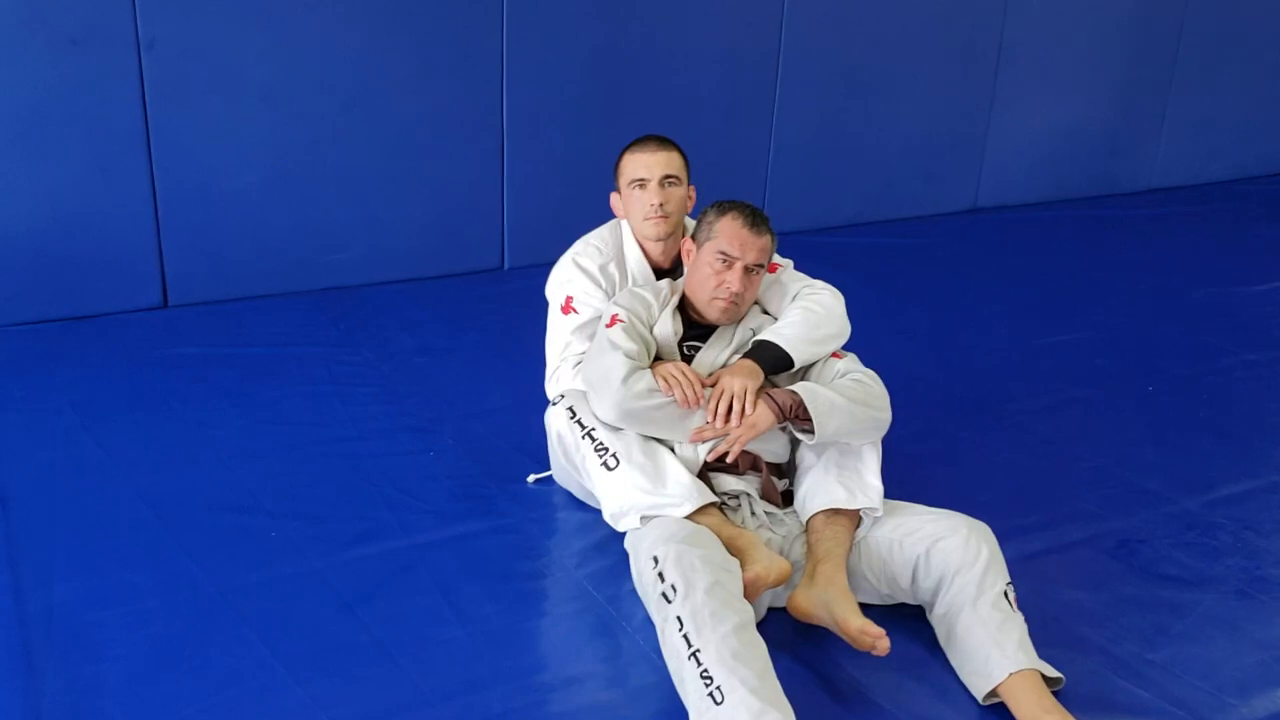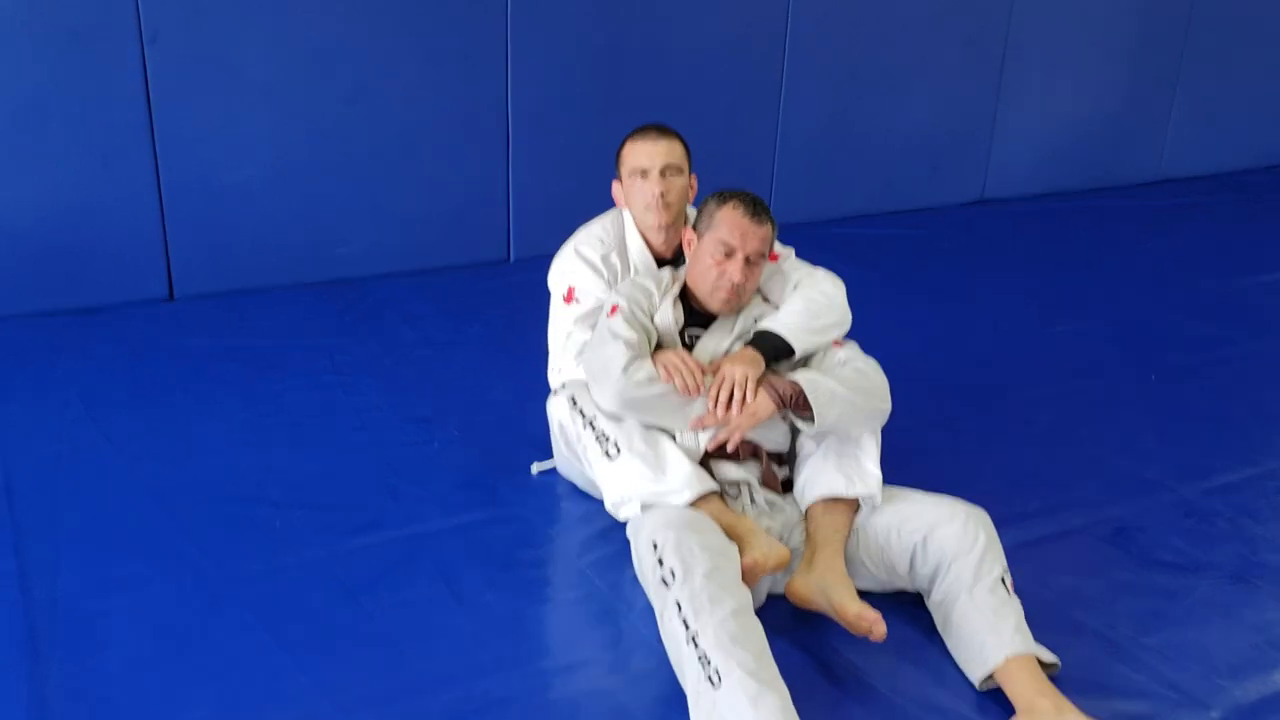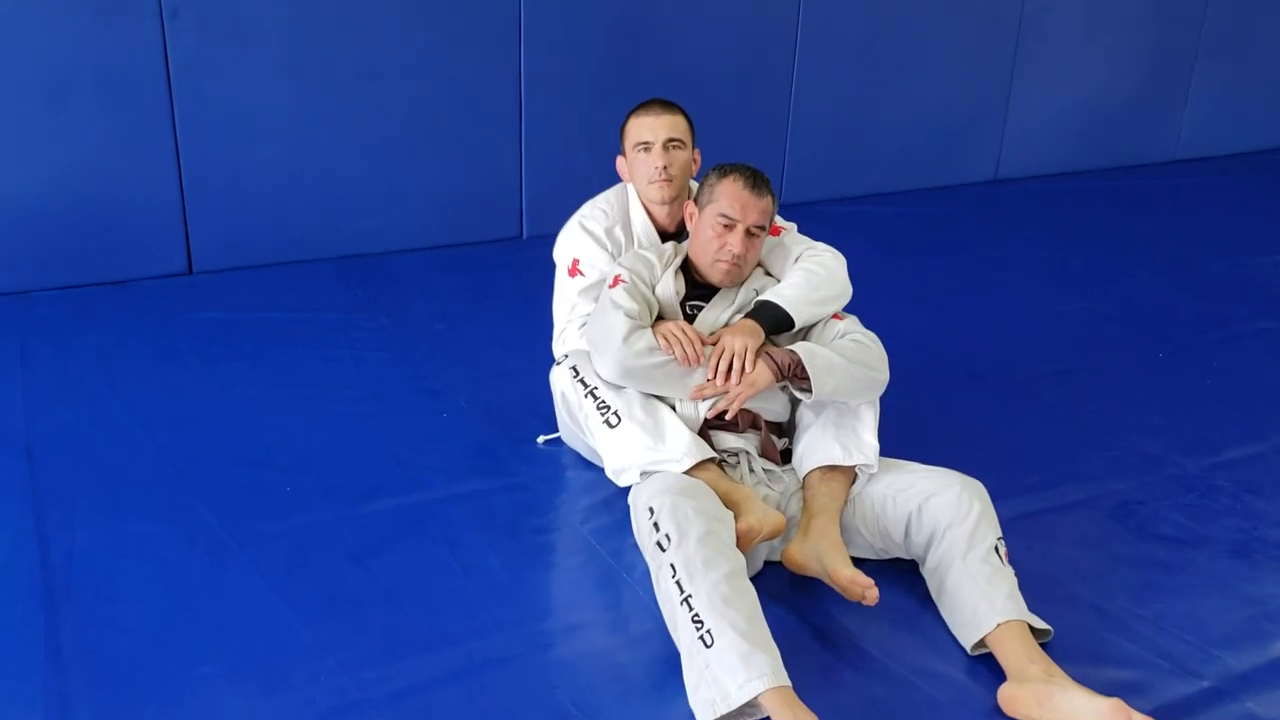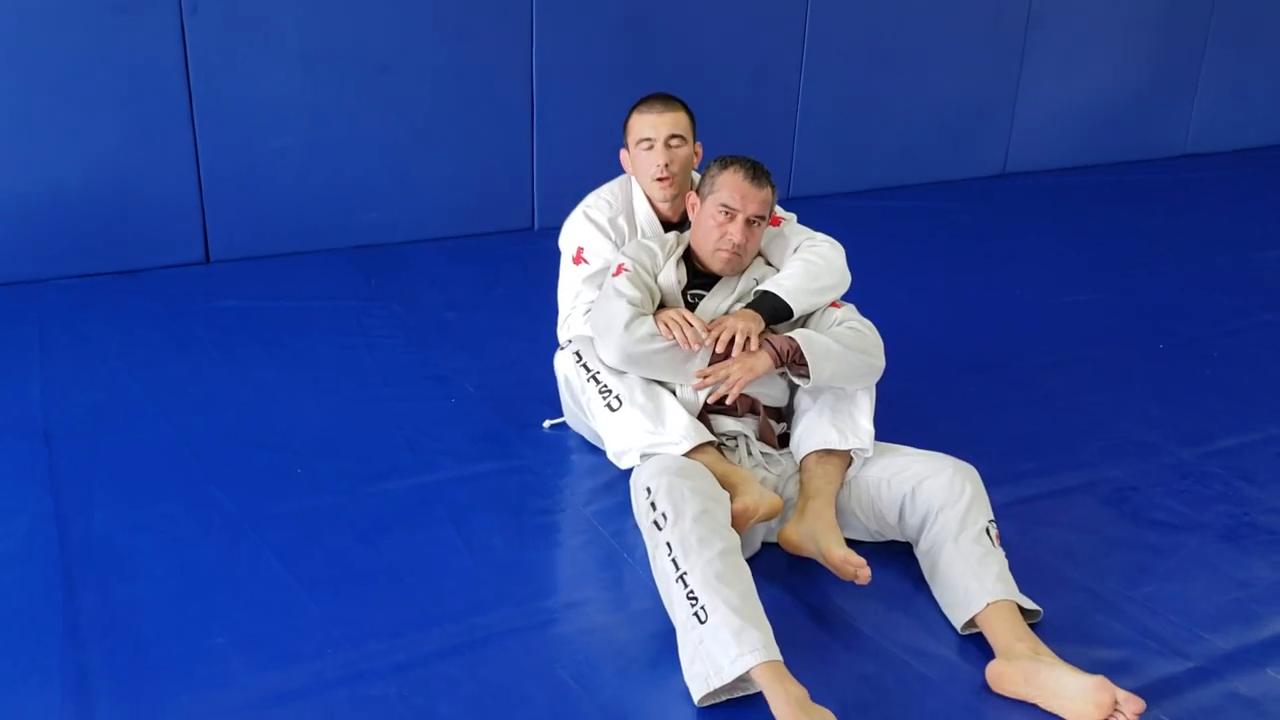
dt=0.4s
person 1, frame 1
left shoulder: (775, 333)
right shoulder: (638, 311)
left elbow: (871, 403)
right elbow: (614, 395)
left wrist: (780, 406)
right wrist: (734, 420)
left hip: (791, 518)
right hip: (688, 521)
left knee: (957, 540)
right knee: (677, 557)
person 1, frame 2
left shoulder: (776, 322)
right shoulder: (641, 300)
left elbow: (870, 391)
right elbow: (614, 383)
left wrist: (780, 393)
right wrist: (731, 409)
left hip: (789, 507)
right hip: (690, 511)
left knee: (955, 526)
right knee: (676, 544)
person 1, frame 3
left shoulder: (778, 294)
right shoulder: (643, 273)
left elbow: (869, 363)
right elbow: (616, 353)
left wrist: (779, 364)
right wrist: (732, 378)
left hip: (790, 475)
right hip: (695, 478)
left knee: (951, 496)
right knee: (670, 507)
person 1, frame 4
left shoulder: (780, 284)
right shoulder: (646, 261)
left elbow: (865, 350)
right elbow: (618, 338)
left wrist: (777, 350)
right wrist: (727, 358)
left hip: (789, 459)
right hip: (694, 464)
left knee: (945, 480)
right knee: (667, 488)
left ankle: (1022, 655)
person 2, frame 1
right shoulder: (587, 265)
left elbow: (824, 305)
right elbow: (565, 375)
left wrist: (756, 361)
right wrist: (644, 372)
left hip: (717, 432)
right hip: (625, 440)
right knee: (571, 414)
right ankle: (740, 545)
person 2, frame 2
right shoulder: (589, 254)
left elbow: (825, 296)
right elbow: (568, 365)
left wrist: (758, 351)
right wrist: (644, 360)
left hip: (718, 420)
right hip: (630, 429)
right knee: (574, 404)
right ankle: (741, 532)
person 2, frame 3
right shoulder: (593, 228)
left elbow: (827, 269)
right elbow: (573, 336)
left wrist: (757, 322)
right wrist: (645, 332)
left hip: (721, 394)
right hip: (635, 405)
right knee: (577, 373)
left ankle: (820, 531)
right ankle: (740, 501)
person 2, frame 4
right shoulder: (599, 217)
left elbow: (827, 259)
right elbow: (578, 322)
left wrist: (758, 311)
right wrist: (647, 319)
right hip: (636, 388)
right knee: (578, 358)
left ankle: (815, 513)
right ankle: (737, 482)
